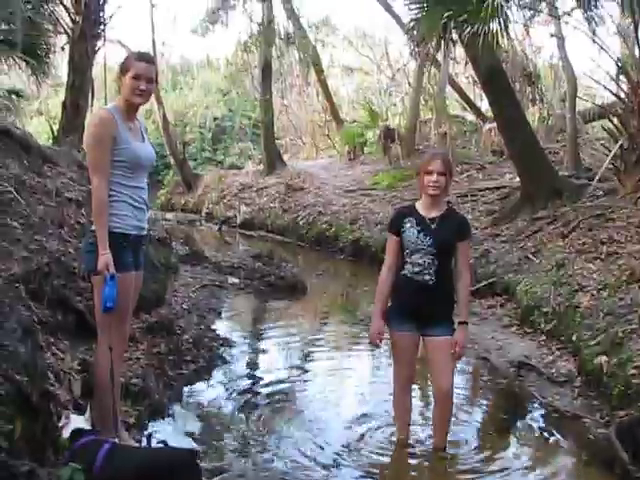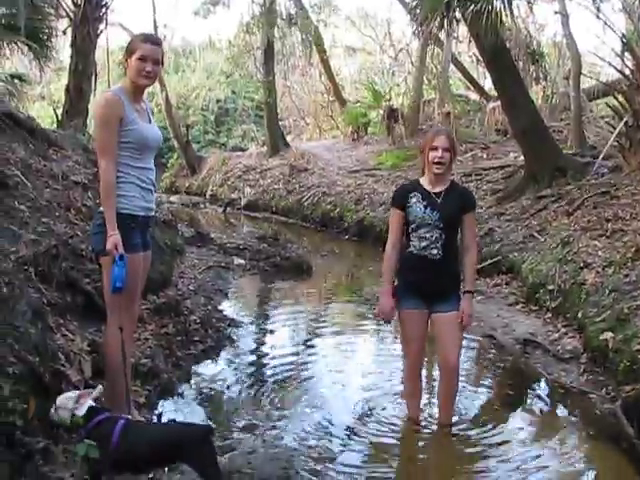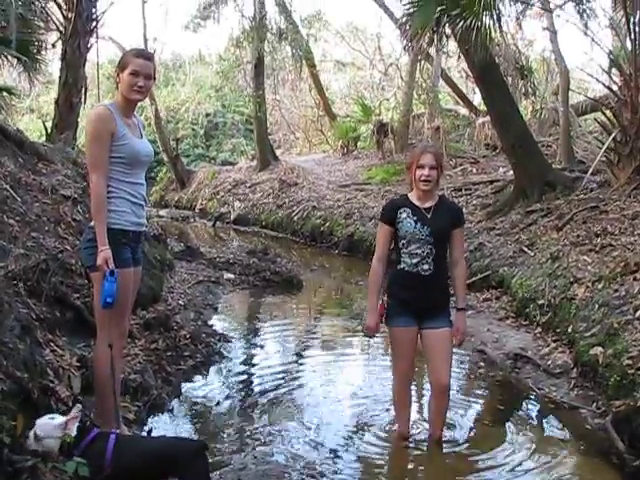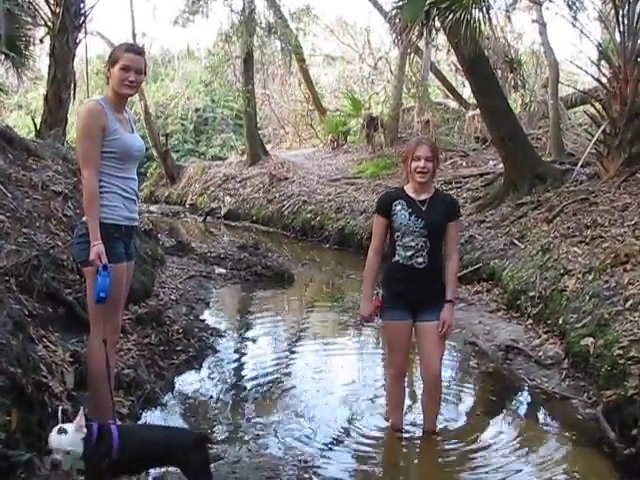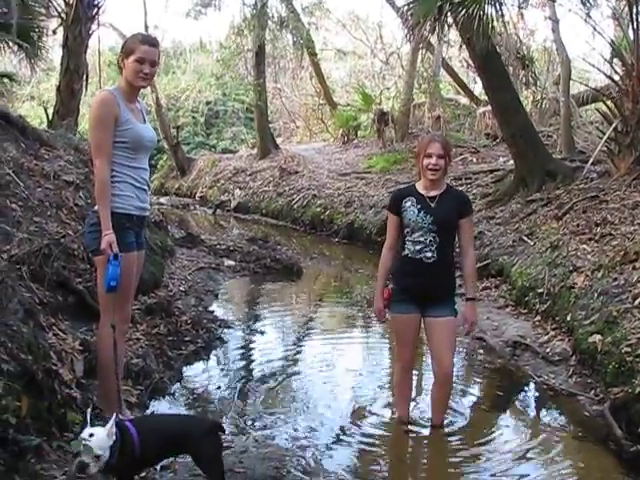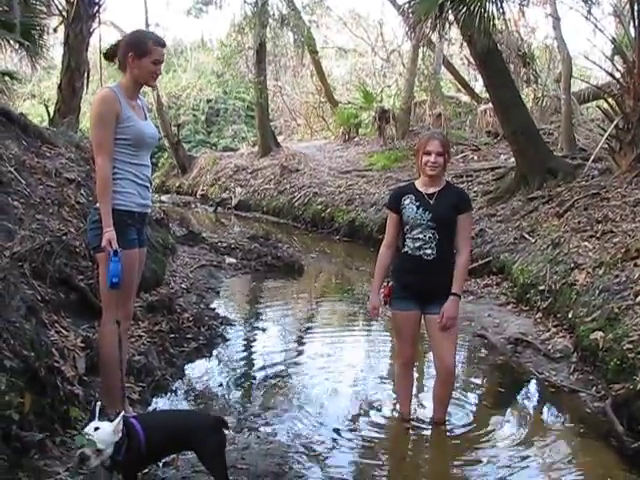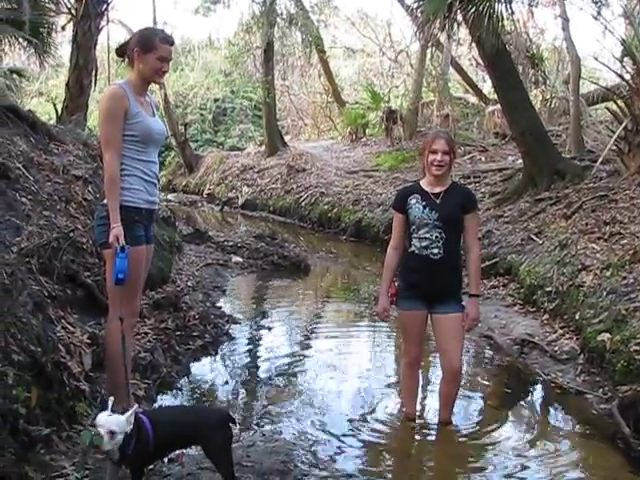
dt=0.5s
person 1, frame 1
left shoulder: (139, 126)
right shoulder: (105, 120)
right elbow: (99, 186)
left wrist: (136, 238)
right wrist: (104, 248)
left hip: (135, 237)
right hip: (113, 238)
left knee: (121, 338)
right knee: (110, 339)
left ankle: (115, 427)
right ankle: (107, 433)
person 1, frame 2
left shoulder: (145, 108)
right shoulder: (111, 102)
right elbow: (106, 167)
left wrist: (142, 220)
right wrist: (112, 229)
left hip: (143, 219)
right hip: (121, 219)
left knee: (130, 318)
right knee: (119, 319)
left ankle: (126, 406)
right ankle: (118, 411)
person 1, frame 3
left shoulder: (136, 122)
right shoulder: (103, 116)
right elbow: (97, 182)
left wrist: (134, 234)
right wrist: (103, 244)
left hip: (134, 234)
right hip: (111, 234)
left knee: (120, 334)
right knee: (109, 335)
left ankle: (113, 423)
right ankle: (108, 429)
person 1, frame 4
left shoulder: (128, 117)
right shoulder: (94, 111)
right elbow: (89, 178)
left wrist: (122, 234)
right wrist: (96, 239)
left hip: (125, 230)
right hip: (104, 230)
left knee: (113, 330)
right knee: (103, 331)
left ankle: (106, 417)
right ankle: (102, 424)
person 1, frame 5
left shoulder: (140, 107)
right shoulder: (107, 101)
right elbow: (102, 167)
left wrist: (135, 220)
right wrist: (107, 228)
left hip: (137, 219)
right hip: (115, 219)
left knee: (123, 318)
right knee: (112, 319)
left ankle: (115, 406)
right ankle: (111, 413)
person 1, frame 6
left shoulder: (141, 104)
right shoulder: (108, 99)
right elbow: (102, 164)
left wrist: (138, 217)
right wrist: (107, 225)
left hip: (138, 216)
right hip: (117, 215)
left knee: (125, 316)
right knee: (114, 317)
left ankle: (117, 403)
right ankle: (114, 410)
person 1, frame 7
left shoulder: (149, 101)
right shoulder: (117, 95)
right elbow: (111, 160)
left wrist: (144, 215)
right wrist: (115, 221)
left hip: (145, 212)
right hip: (124, 212)
left knee: (131, 312)
right knee: (121, 313)
left ankle: (121, 399)
right ankle: (120, 404)
person 2, frame 1
left shoulder: (458, 223)
right shoulder: (402, 217)
left elbow: (463, 275)
right elbow: (389, 267)
left wrist: (462, 324)
right wrist: (377, 315)
left hip: (439, 315)
right hip: (402, 310)
left knee: (444, 389)
right knee: (403, 380)
left ankle: (439, 449)
right ankle: (402, 442)
person 2, frame 2
left shoulder: (463, 197)
right shoulder: (405, 193)
left elbow: (469, 247)
right elbow: (393, 245)
left wrist: (468, 294)
right wrist: (385, 291)
left hip: (447, 291)
right hip: (410, 288)
left knee: (450, 364)
right knee: (413, 360)
left ankle: (444, 426)
right ankle: (413, 421)
person 2, frame 3
left shoulder: (452, 211)
right shoulder: (394, 208)
left elbow: (457, 263)
right elbow: (379, 260)
left wrist: (461, 311)
right wrist: (371, 308)
left hip: (437, 307)
right hip: (401, 304)
left knee: (442, 382)
right knee: (402, 377)
left ankle: (435, 442)
right ankle: (402, 437)
person 2, frame 4
left shoulder: (447, 205)
right shoulder: (389, 201)
left elbow: (451, 256)
right elbow: (375, 251)
left wrist: (449, 304)
right wrist: (366, 297)
left hip: (432, 300)
right hip: (395, 297)
left knee: (433, 374)
right knee: (396, 370)
left ankle: (429, 433)
right ankle: (395, 430)
person 2, frame 5
left shoulder: (458, 201)
right shoulder: (401, 197)
left elbow: (467, 252)
right elbow: (390, 247)
left wrist: (471, 300)
right wrist: (379, 292)
left hip: (441, 295)
right hip: (404, 292)
left knee: (444, 369)
right knee: (404, 362)
left ankle: (437, 427)
right ankle: (402, 424)
person 2, frame 6
left shoulder: (458, 198)
right shoulder: (401, 196)
left elbow: (463, 250)
right elbow: (388, 245)
left wrist: (455, 297)
right wrist: (375, 290)
left hip: (440, 292)
right hip: (405, 289)
left knee: (446, 367)
right knee: (405, 358)
left ankle: (438, 423)
right ankle: (404, 420)
person 2, frame 7
left shoulder: (463, 197)
right shoulder: (406, 195)
left elbow: (473, 249)
right elbow: (395, 246)
left wrist: (474, 297)
right wrist: (383, 292)
left hip: (448, 292)
right hip: (411, 289)
left knee: (453, 366)
right knee: (411, 357)
left ankle: (444, 423)
right ankle: (408, 419)
